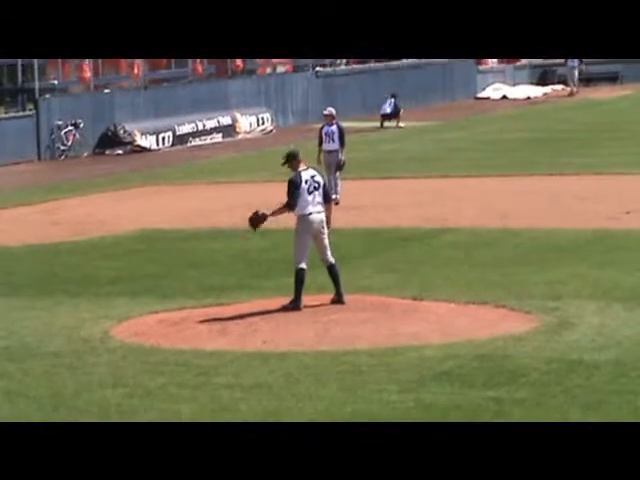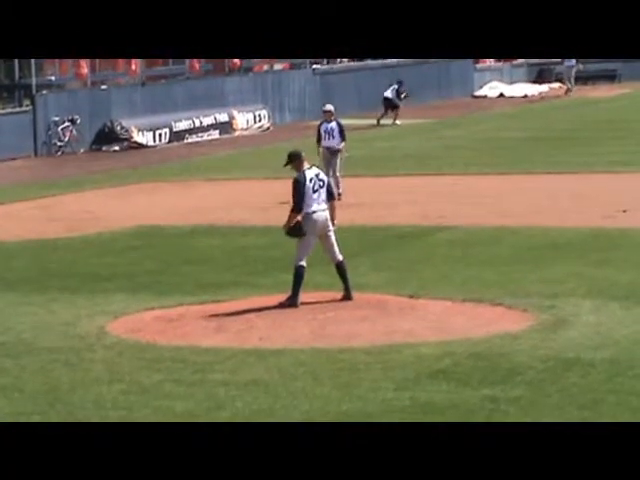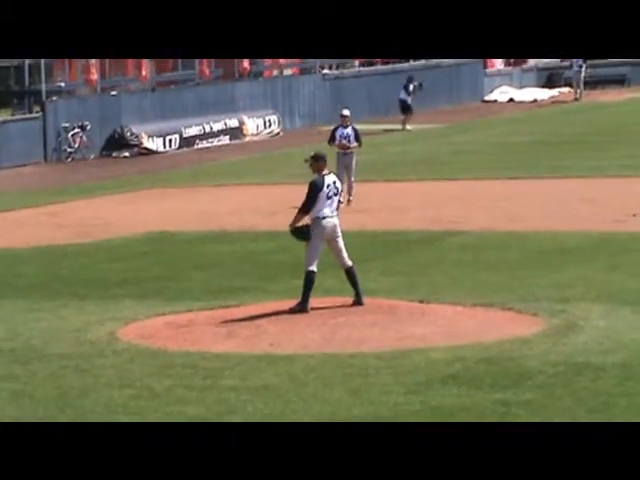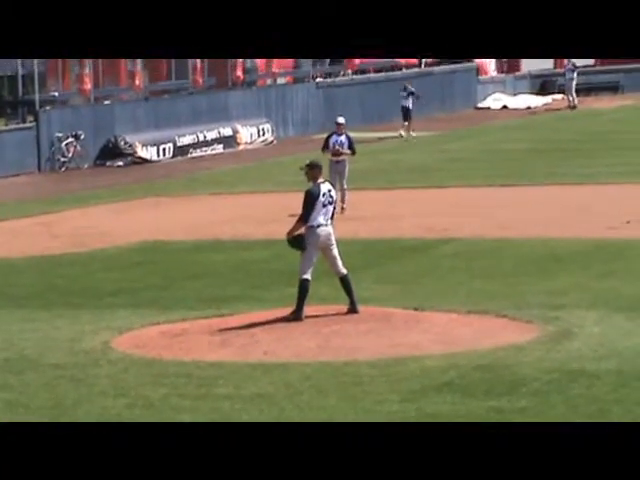
dt=0.5s
person 1, frame 1
left shoulder: (295, 179)
right shoulder: (317, 175)
left elbow: (291, 205)
right elbow: (328, 200)
left wrist: (272, 213)
right wrist: (328, 220)
left hip: (306, 220)
right hip: (320, 218)
left knee: (300, 262)
right knee: (327, 258)
left ankle: (297, 301)
right ankle: (339, 294)
person 1, frame 2
left shoulder: (299, 179)
right shoulder: (320, 173)
left elbow: (298, 207)
right elbow: (332, 198)
left wrist: (288, 224)
right wrist: (333, 219)
left hip: (311, 218)
right hip: (325, 216)
left knee: (300, 259)
right knee: (336, 255)
left ankle: (294, 298)
right ankle: (347, 291)
person 1, frame 3
left shoulder: (316, 182)
right shoulder: (336, 180)
left elbow: (306, 208)
left wrist: (293, 223)
left hip: (320, 224)
right hip: (334, 222)
left knee: (311, 265)
right knee: (345, 261)
left ankle: (304, 303)
right ankle: (358, 296)
person 1, frame 4
left shoulder: (312, 191)
right shoulder: (331, 188)
left elbow: (305, 217)
left wrist: (291, 232)
left hip: (314, 232)
right hip: (328, 230)
left knee: (305, 273)
right knee: (339, 269)
left ankle: (299, 312)
right ankle: (353, 304)
